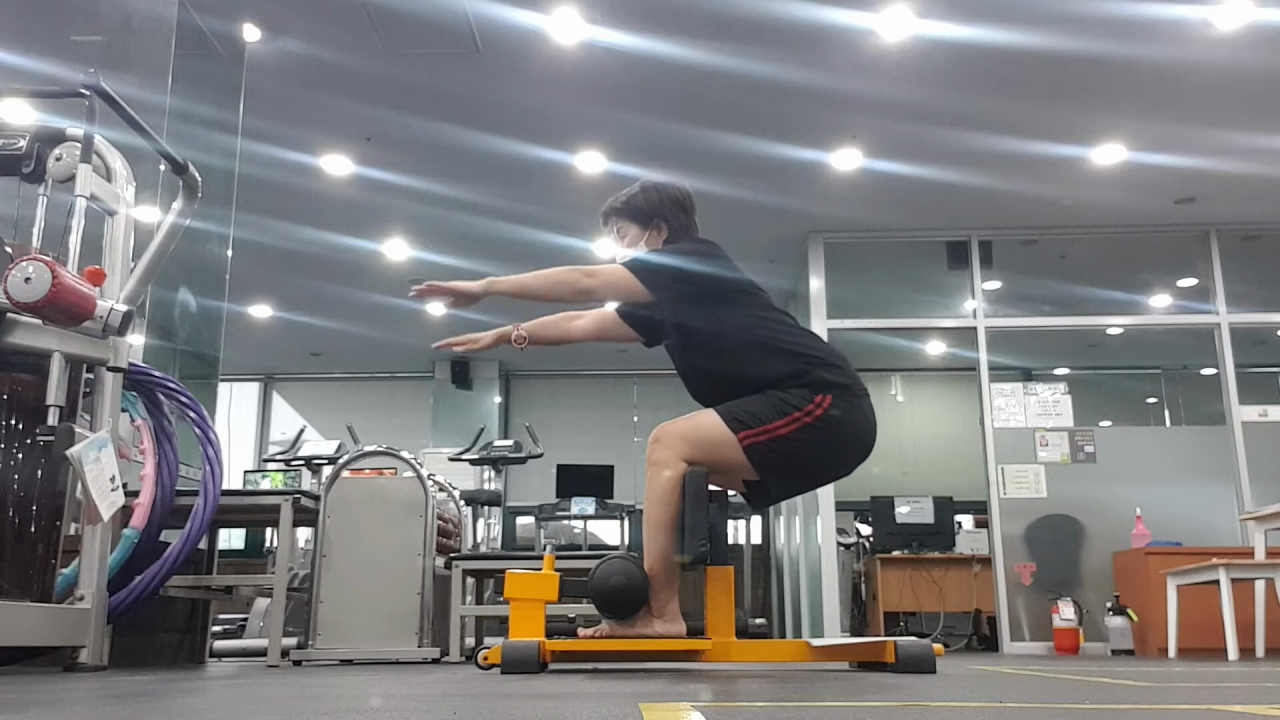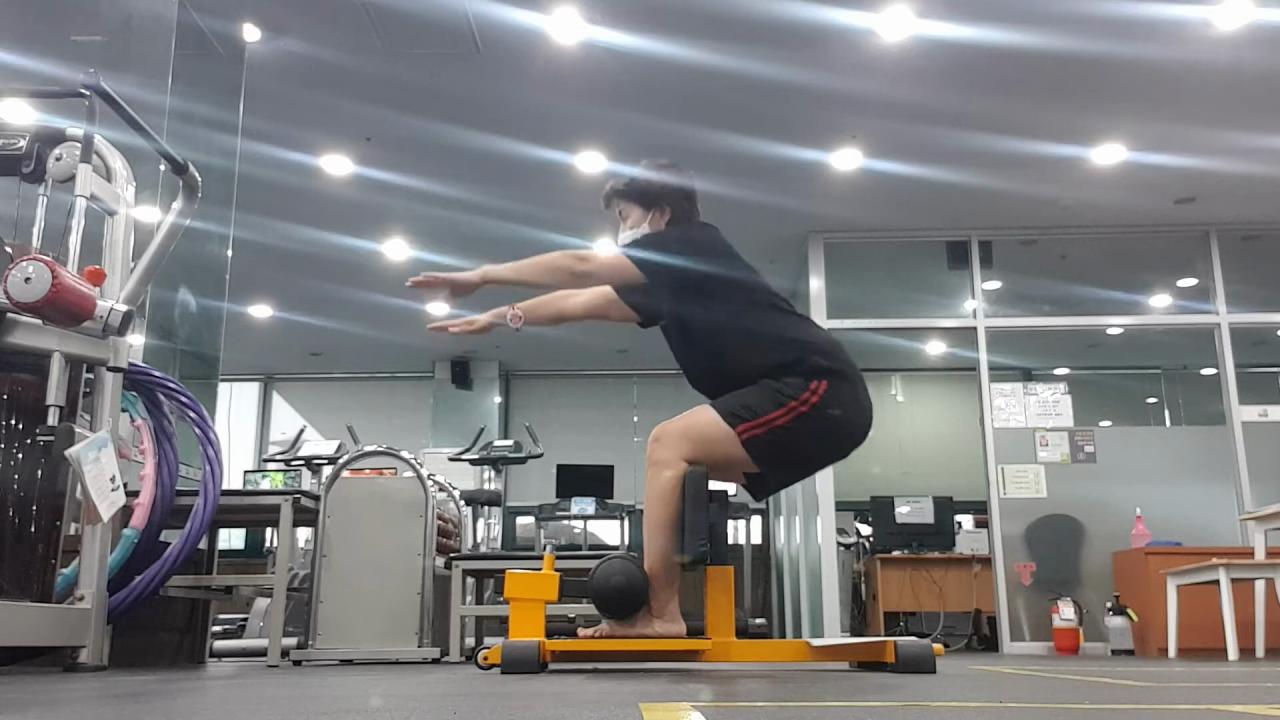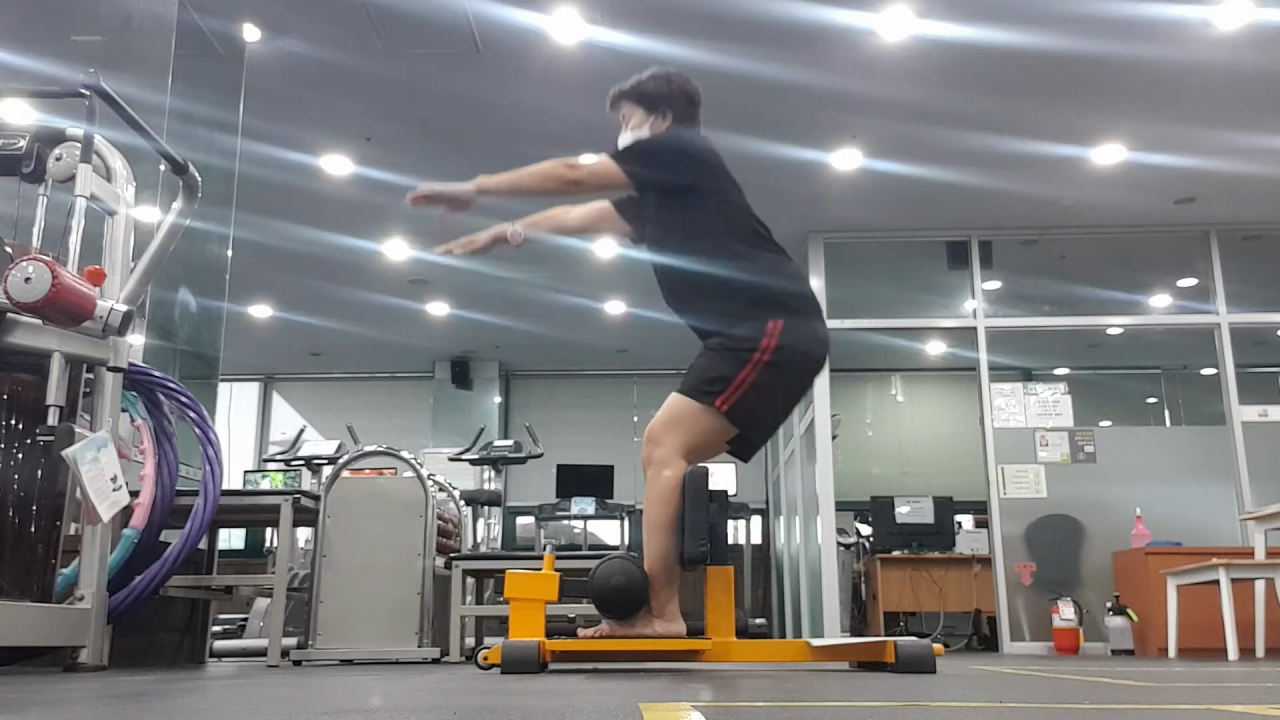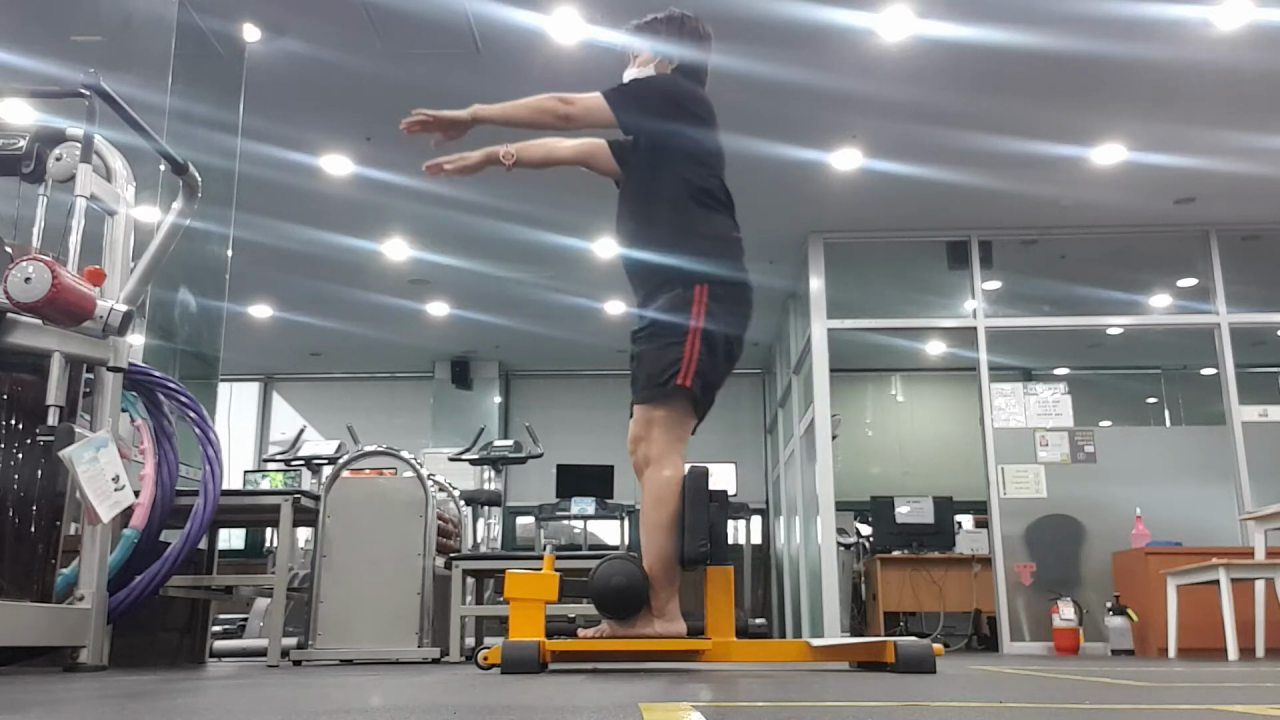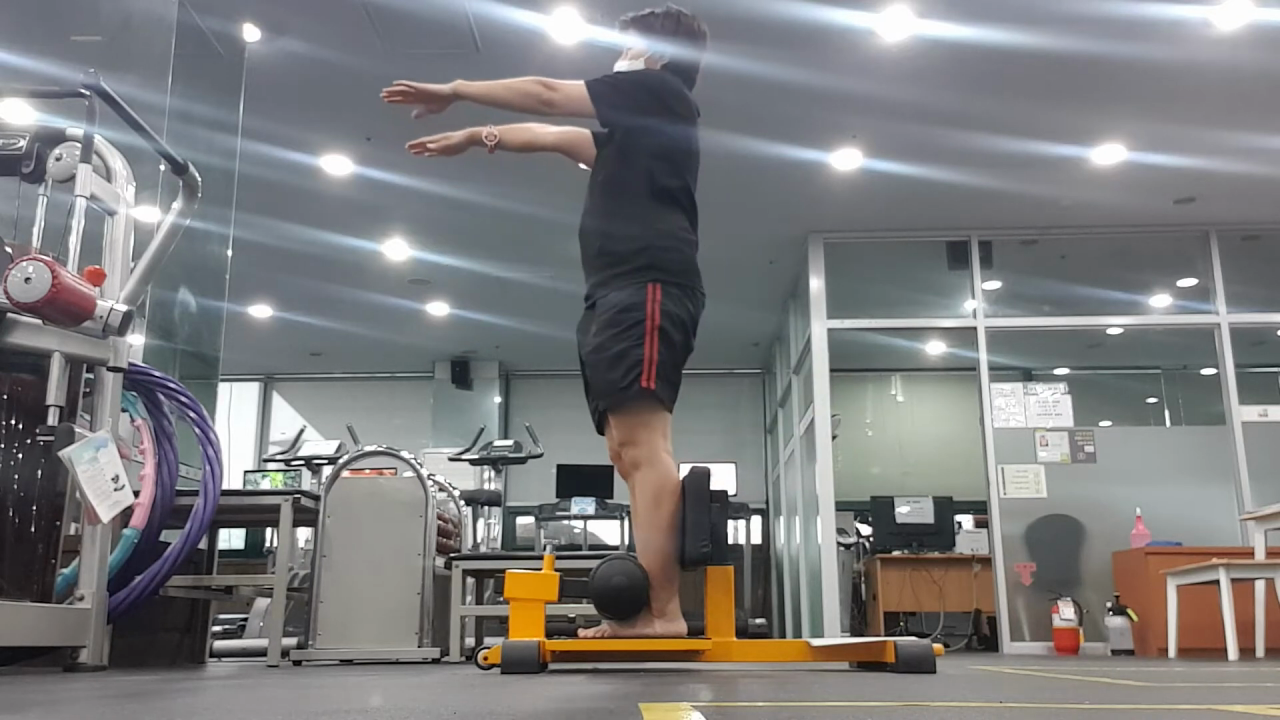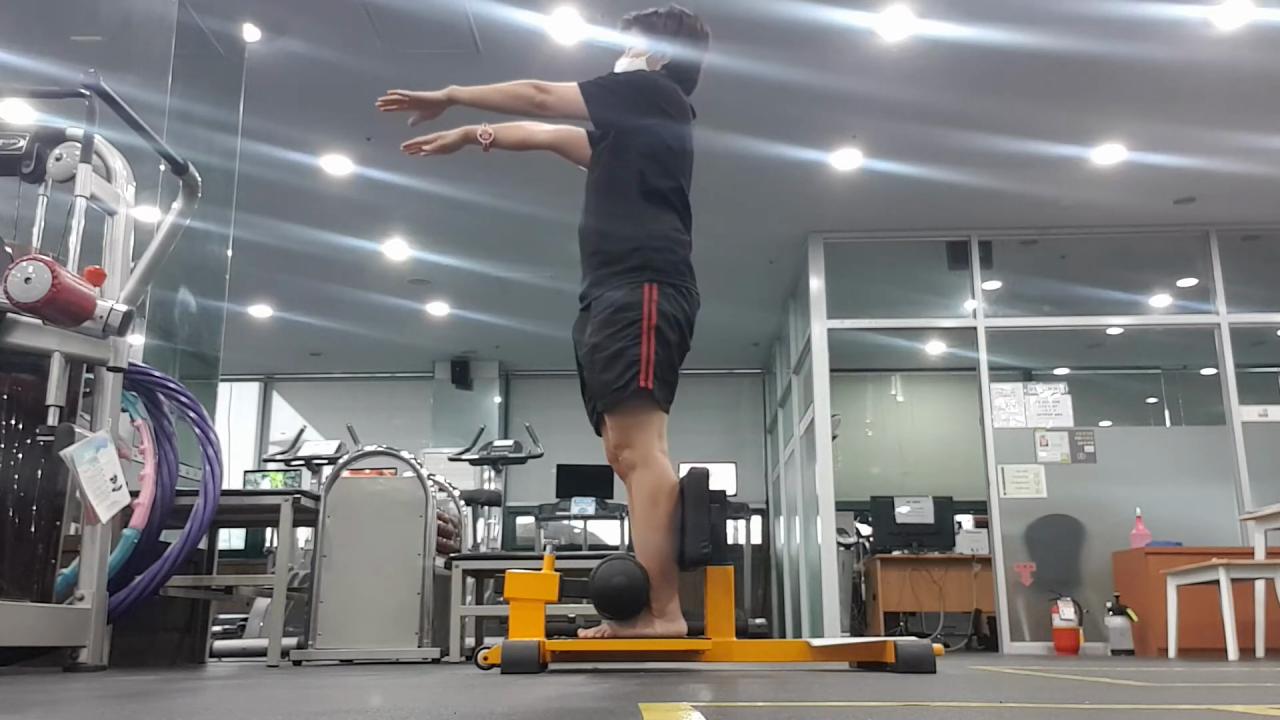
dt=0.4s
person 1, frame 1
left shoulder: (697, 263)
right shoulder: (668, 305)
left elbow: (585, 284)
right elbow: (583, 324)
left wrist: (485, 287)
right wrist: (504, 335)
left hip: (827, 409)
right hip: (825, 420)
left knee: (668, 445)
right knee: (683, 482)
left ankle: (658, 613)
right ankle: (685, 613)
person 1, frame 2
left shoulder: (693, 244)
right shoulder: (665, 286)
left elbow: (581, 268)
right elbow: (579, 301)
left wrist: (480, 276)
right wrist: (497, 317)
left hip: (820, 393)
right hip: (820, 403)
left knee: (669, 444)
right knee: (682, 475)
left ankle: (658, 613)
right ankle: (683, 612)
person 1, frame 3
left shoulder: (684, 149)
right shoulder: (660, 196)
left elbow: (575, 175)
right elbow: (578, 215)
left wrist: (478, 188)
right wrist: (500, 234)
left hip: (773, 325)
right hip: (759, 332)
left knee: (665, 445)
right knee: (665, 452)
left ankle: (658, 612)
right ankle: (661, 609)
person 1, frame 4
left shoulder: (676, 97)
right shoulder: (652, 142)
left elbow: (565, 111)
right elbow: (572, 150)
left wrist: (471, 115)
right wrist: (492, 156)
left hip: (696, 292)
right hip: (673, 299)
left knee: (657, 446)
right knee: (648, 447)
left ankle: (660, 612)
right ankle: (658, 609)
person 1, frame 5
left shoulder: (661, 94)
right shoulder: (635, 130)
left elbow: (547, 94)
right elbow: (552, 135)
left wrist: (453, 90)
right wrist: (476, 136)
left hip: (646, 289)
right hip: (619, 295)
left knee: (643, 447)
right knee: (629, 450)
left ankle: (660, 612)
right ankle: (653, 610)
person 1, frame 6
left shoulder: (653, 95)
right shoulder: (629, 131)
left elbow: (540, 97)
right elbow: (548, 134)
left wrist: (447, 96)
right wrist: (470, 134)
left hip: (641, 290)
right hip: (615, 297)
left knee: (638, 446)
right knee: (626, 450)
left ankle: (660, 612)
right ankle: (650, 610)
